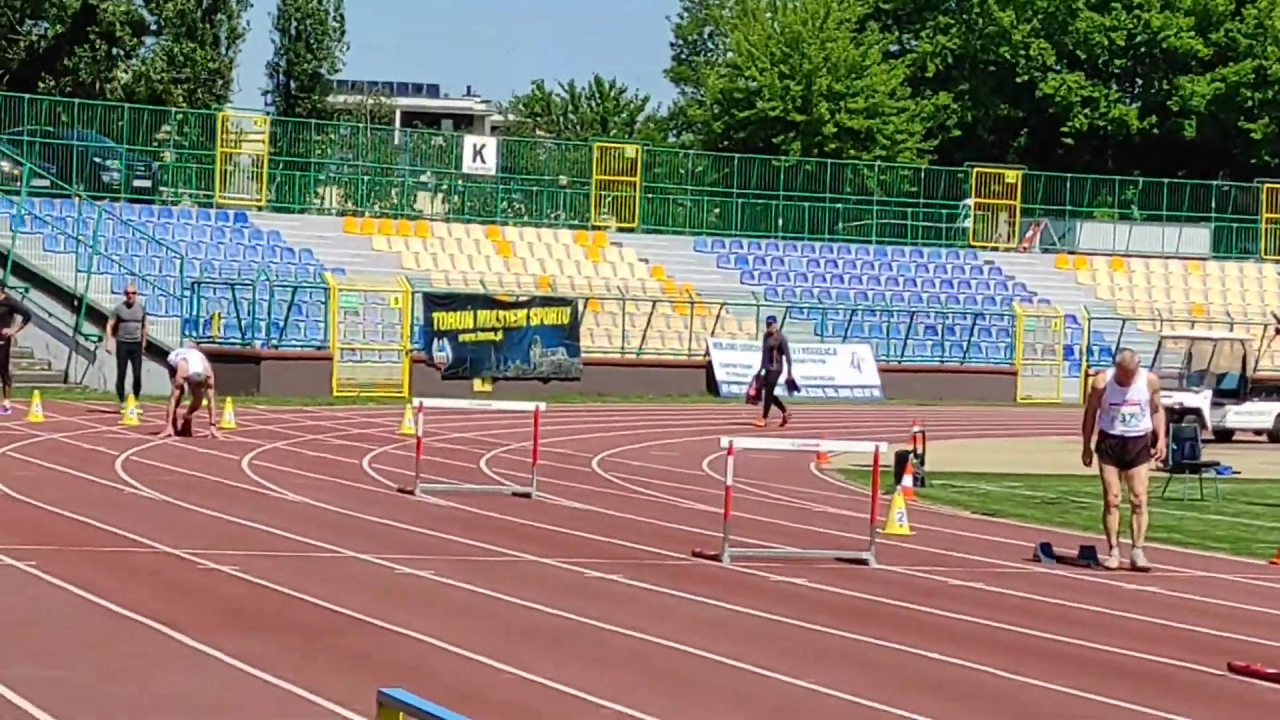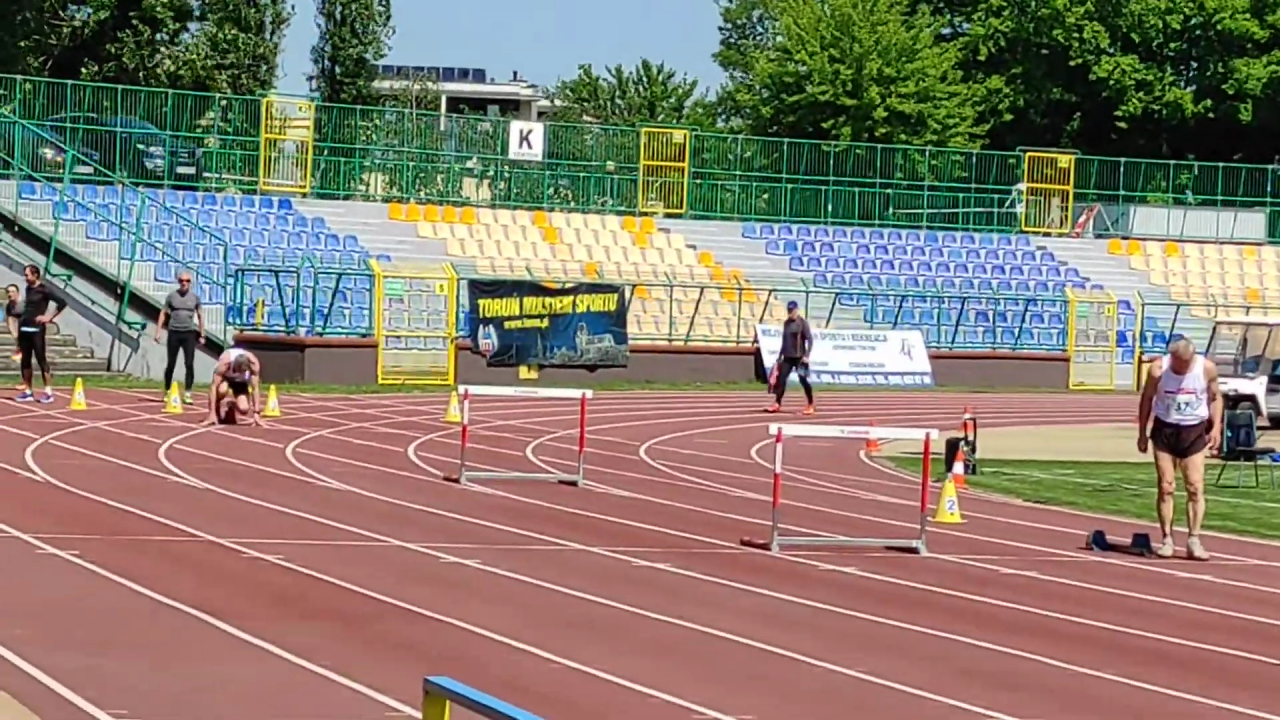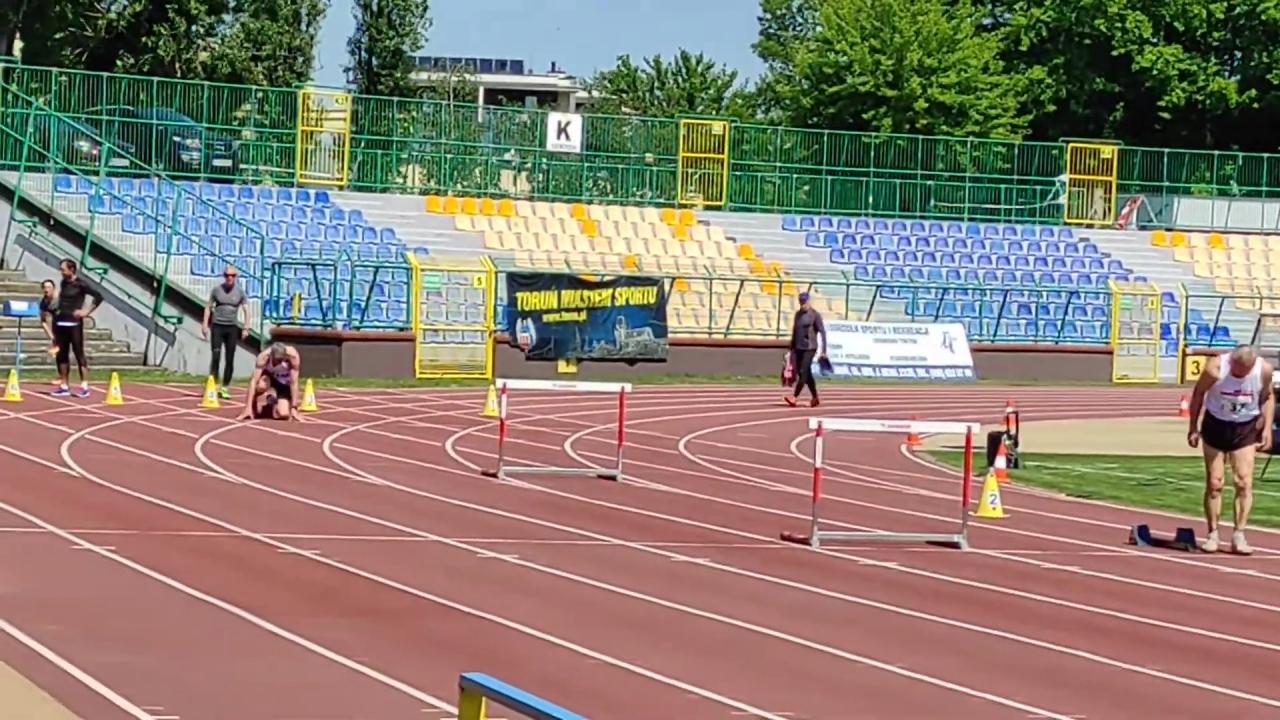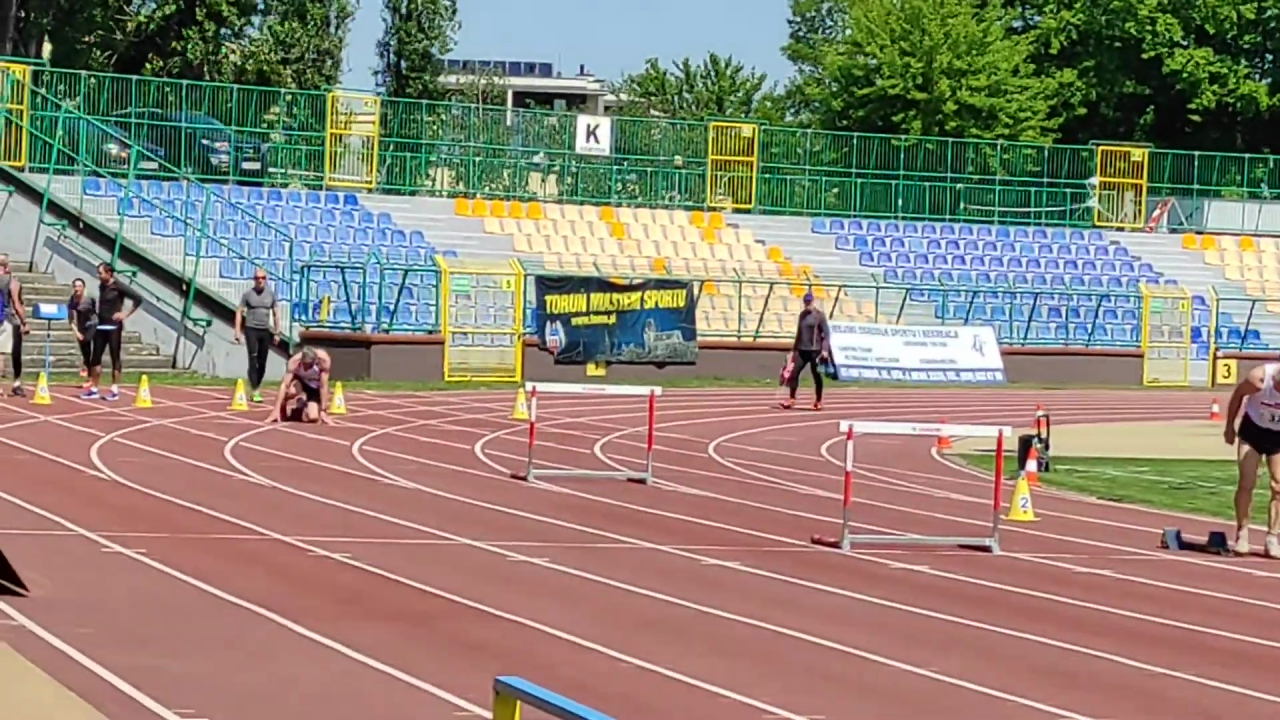
dt=0.5s
person 1, frame 1
left shoulder: (1150, 380)
right shoulder: (1102, 382)
left elbow: (1157, 410)
right elbow: (1091, 413)
left wrist: (1161, 439)
right wrist: (1087, 446)
left hip: (1138, 443)
right hip: (1109, 442)
left knee: (1139, 500)
right knee: (1112, 500)
left ankle: (1138, 551)
right ankle: (1113, 551)
person 1, frame 2
left shoulder: (1207, 368)
right shoulder: (1158, 369)
left elbow: (1215, 398)
right elbow: (1147, 399)
left wrist: (1216, 428)
right wrist: (1142, 433)
left hip: (1195, 431)
right hip: (1164, 430)
left knee: (1196, 487)
right knee: (1166, 487)
left ankle: (1194, 540)
right ankle: (1167, 539)
person 1, frame 3
left shoulder: (1264, 369)
right shoulder: (1215, 368)
left elbow: (1268, 396)
right elbow: (1198, 394)
left wrist: (1267, 427)
right wrist: (1193, 427)
left hip: (1246, 427)
right hip: (1216, 425)
left knee: (1244, 482)
right knee: (1214, 483)
left ankle: (1239, 535)
right ankle: (1213, 534)
person 1, frame 4
right shoulder: (1259, 377)
right elbow: (1238, 395)
right wrist: (1229, 426)
right hip: (1253, 430)
right knee: (1247, 483)
right ankle: (1242, 533)
